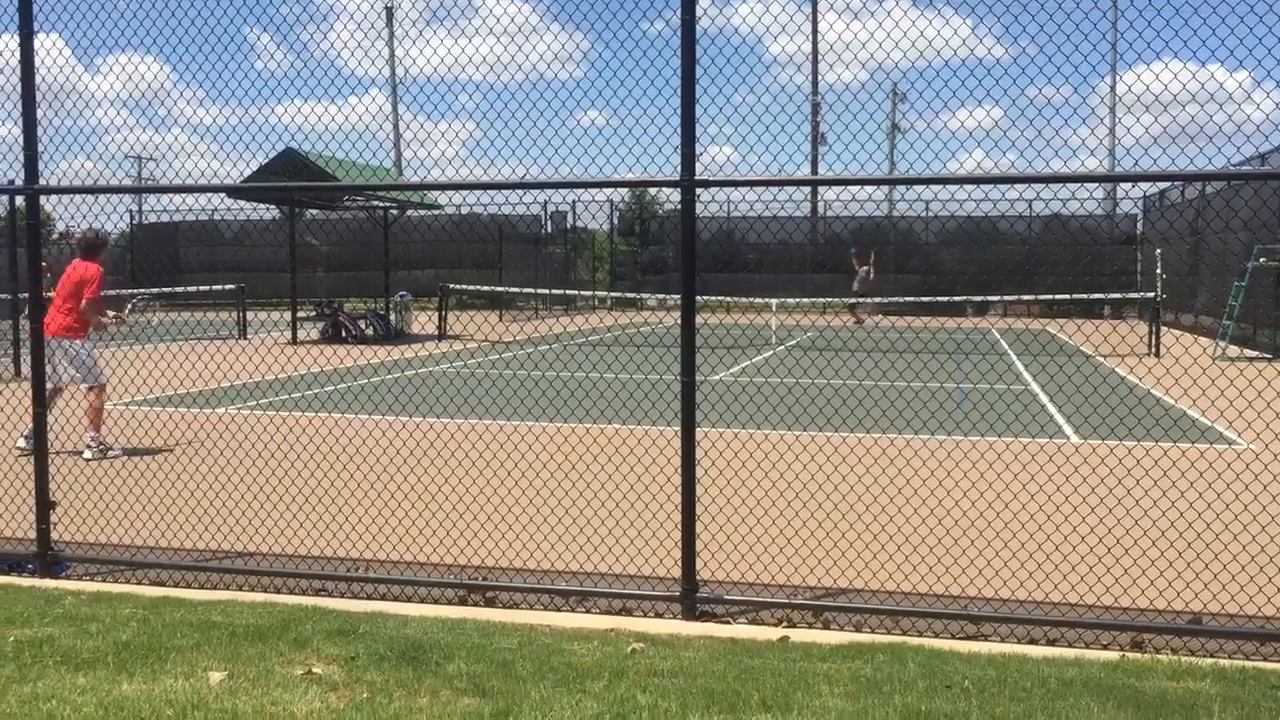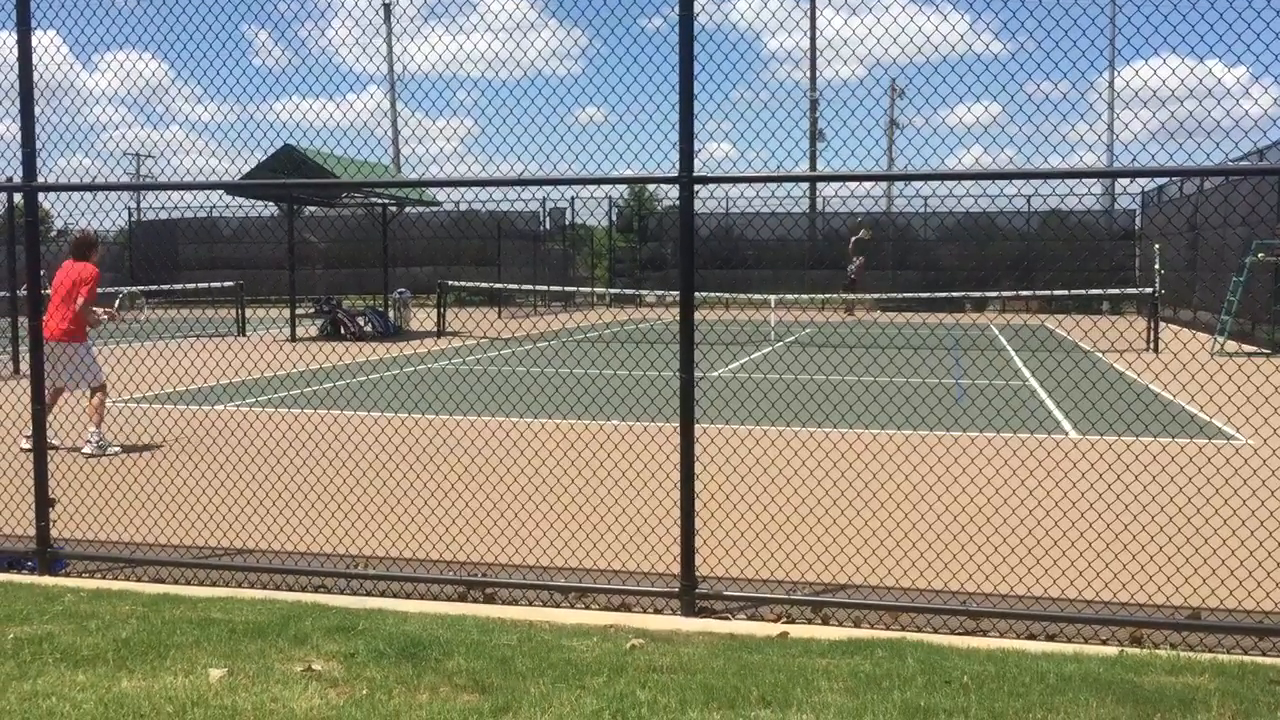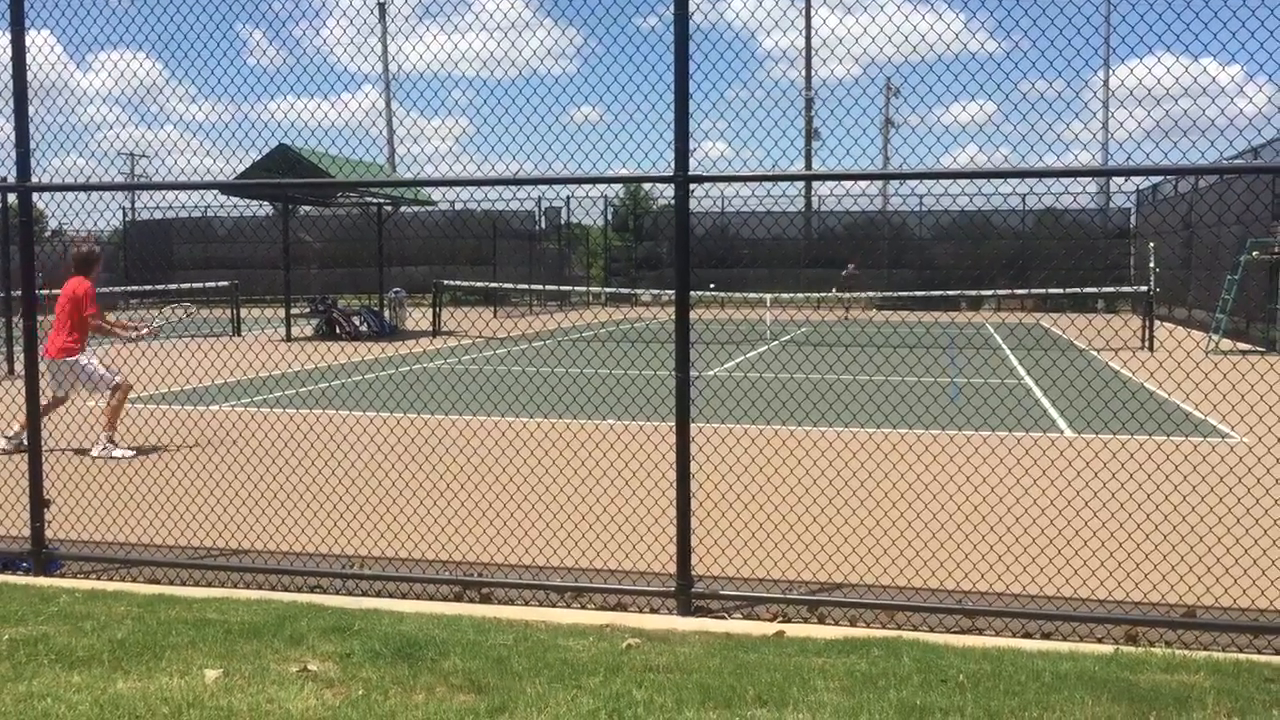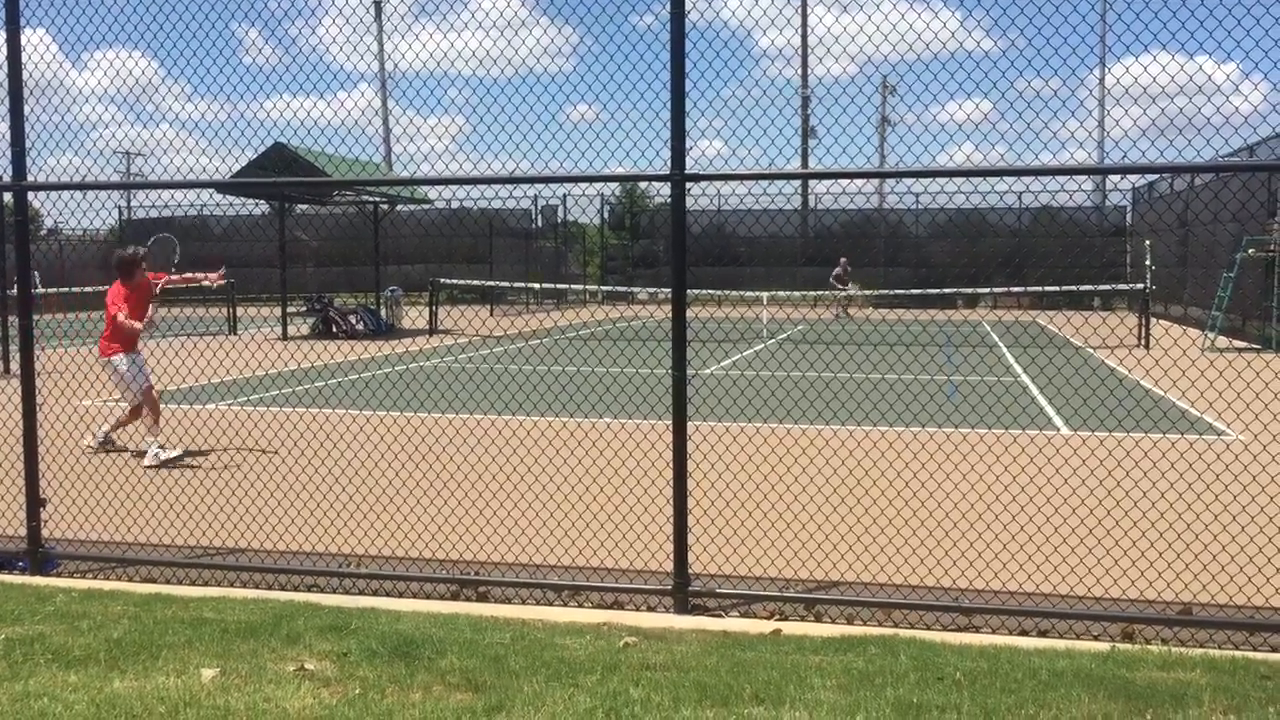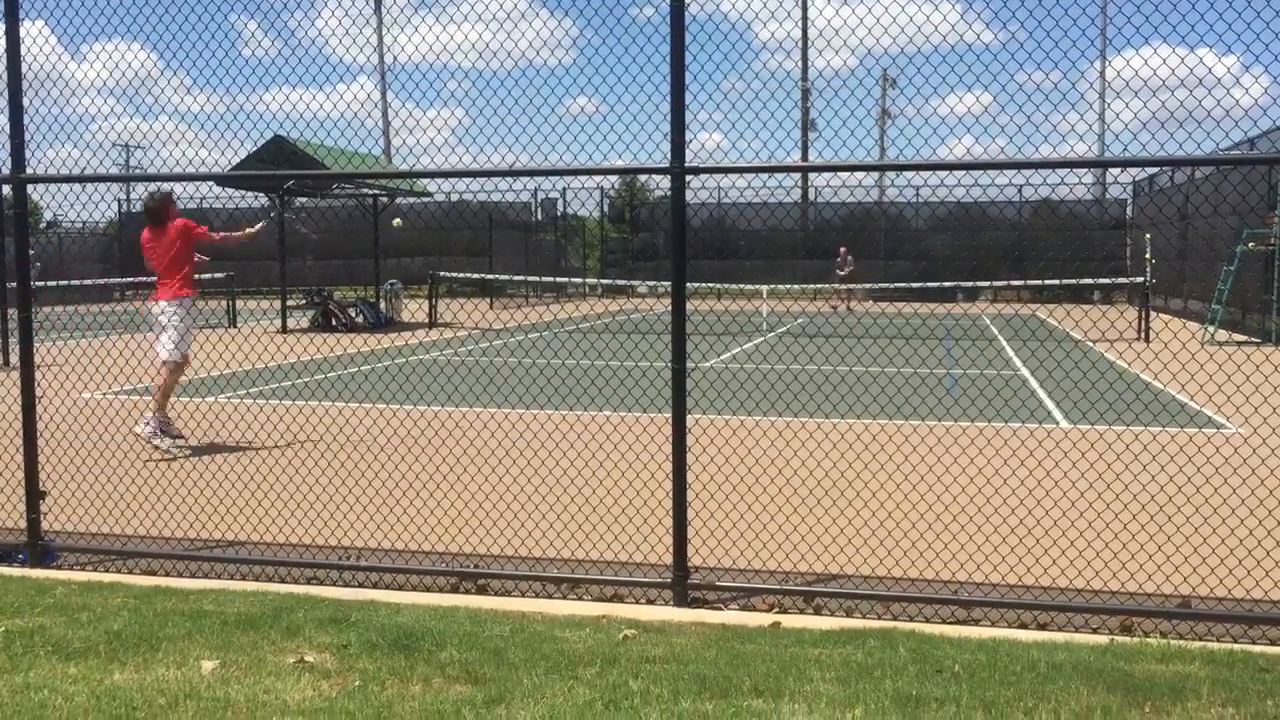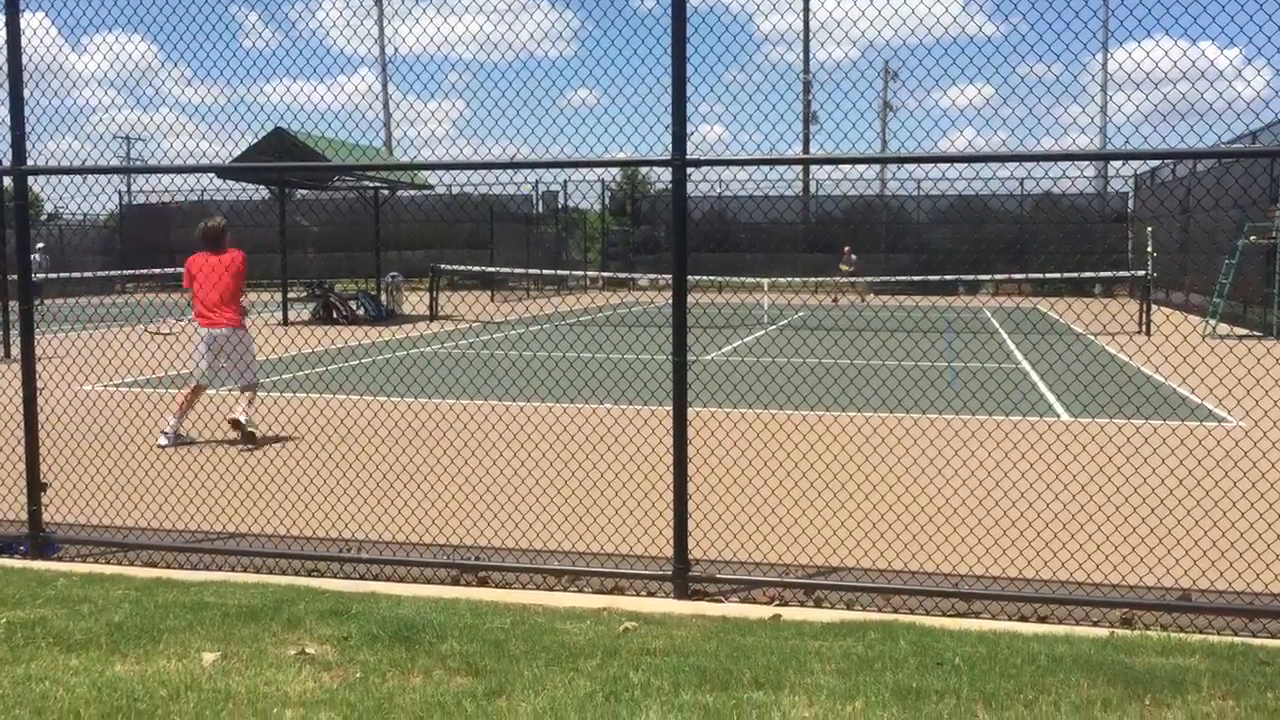
dt=0.4s
person 1, frame 1
left shoulder: (75, 264)
right shoulder: (95, 271)
right elbow: (85, 308)
left wrist: (105, 315)
right wrist: (99, 323)
left hip: (49, 332)
right hip: (69, 336)
left knee: (54, 387)
right knee: (97, 385)
left ankle: (30, 435)
right ankle: (94, 444)
person 1, frame 2
left shoulder: (66, 266)
right shoulder: (90, 271)
right elbow: (80, 308)
left wrist: (96, 312)
right wrist: (94, 319)
left hip: (48, 335)
right hip: (70, 339)
left knee: (55, 387)
right knee: (98, 386)
left ankle: (33, 435)
right ankle: (94, 440)
person 1, frame 3
left shoulder: (76, 285)
right shoulder: (85, 287)
left elbow: (101, 317)
right elbow: (95, 325)
left wrist: (132, 326)
right wrist: (127, 335)
left hip: (57, 353)
right hip: (71, 355)
left knee: (57, 399)
right knee: (121, 388)
right ankle: (104, 444)
person 1, frame 4
left shoulder: (147, 281)
right shoulder: (116, 291)
left elbow: (178, 278)
right elbow: (122, 320)
left wrist: (207, 276)
right wrist: (138, 326)
left hip: (131, 352)
right hip: (115, 353)
left knee: (141, 404)
right knee: (149, 395)
left ankle: (102, 436)
right ankle: (155, 448)
person 1, frame 5
left shoulder: (146, 235)
right shoulder: (180, 226)
right elbow: (218, 239)
right wrist: (250, 232)
left hip: (162, 301)
right hip: (176, 301)
left knee: (179, 362)
right knee: (172, 365)
left ankle: (160, 419)
right ankle: (152, 424)
person 1, frame 6
left shoulder: (193, 262)
right shoulder: (238, 257)
left elbow: (192, 296)
left hip: (205, 329)
right hip: (232, 329)
left knee: (198, 384)
right knee: (248, 382)
left ankle: (170, 431)
right ankle: (242, 414)
